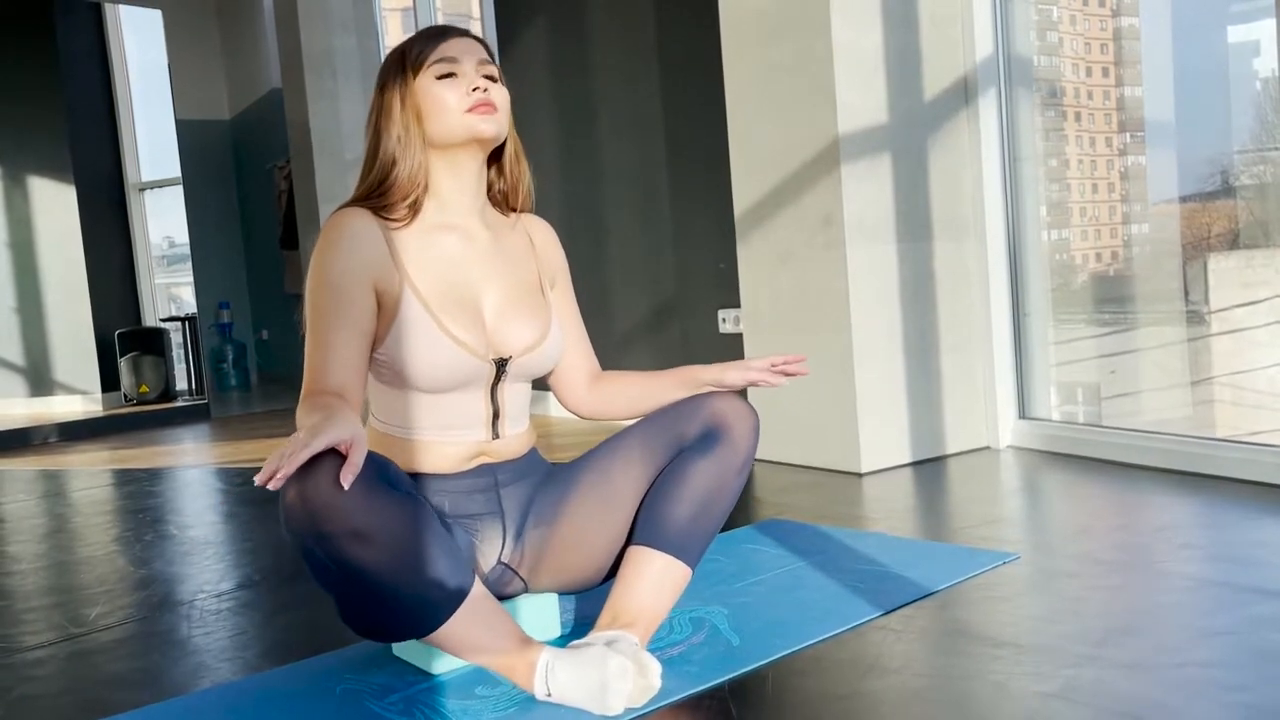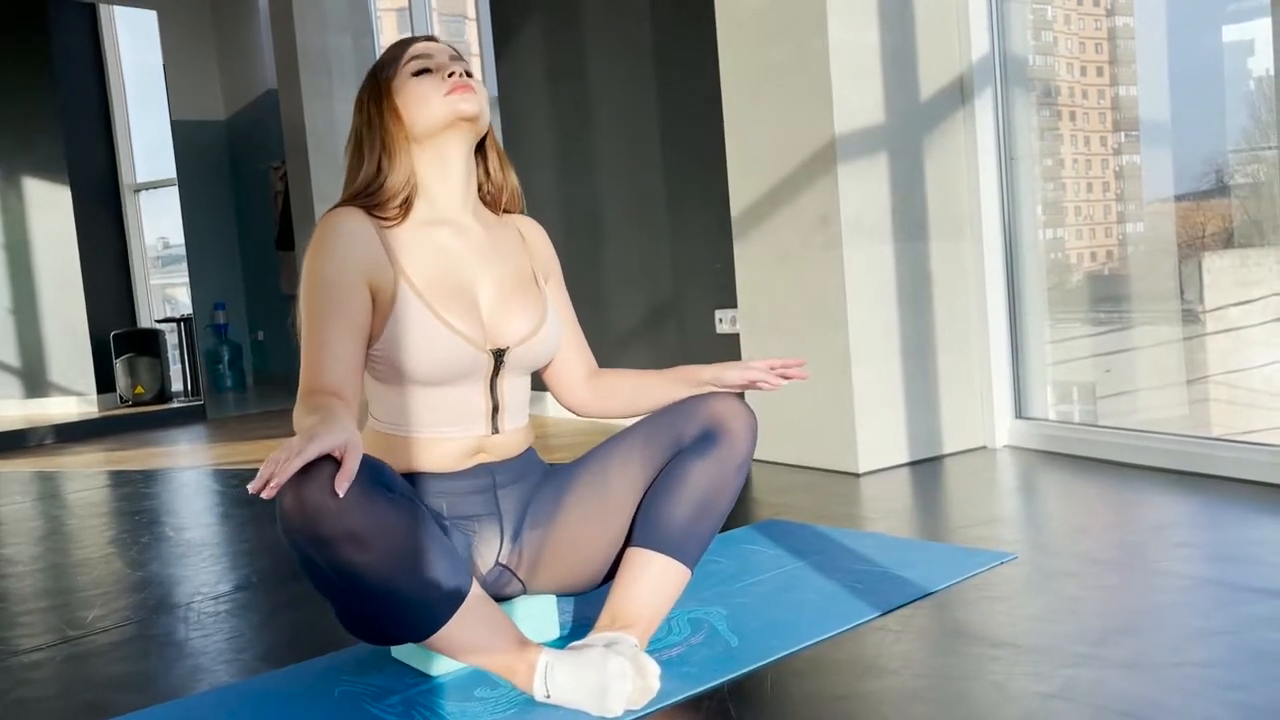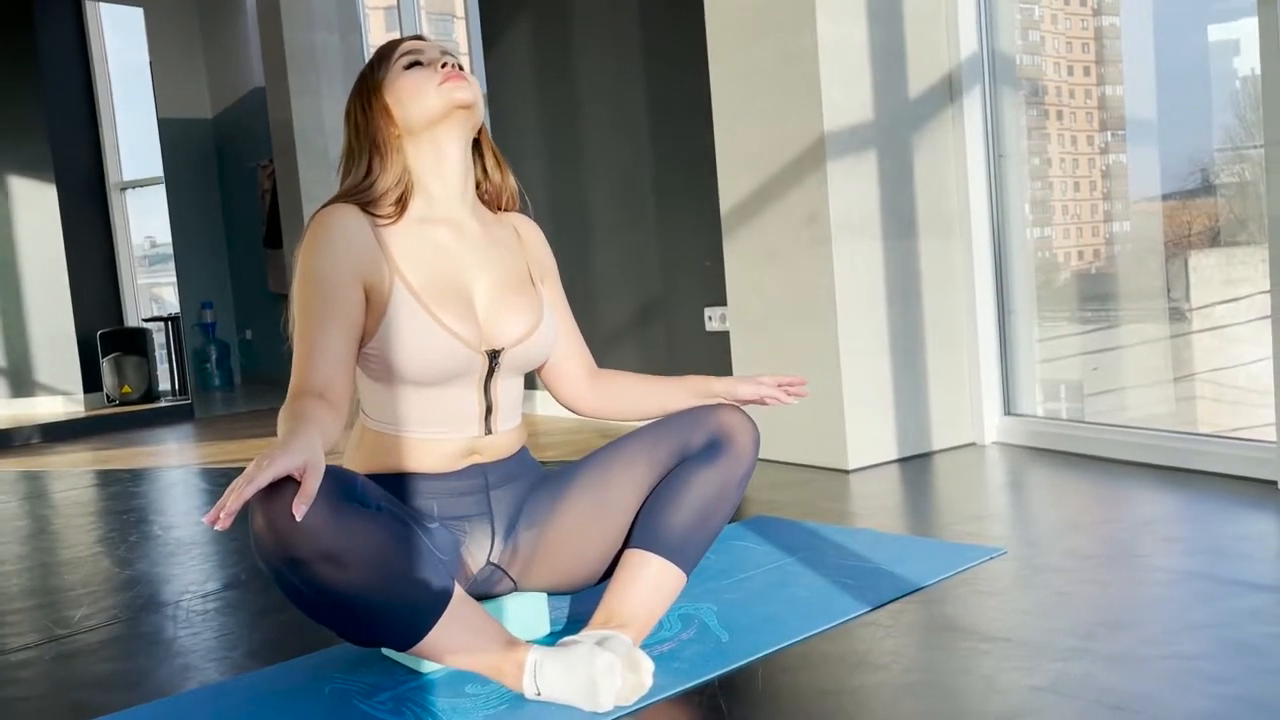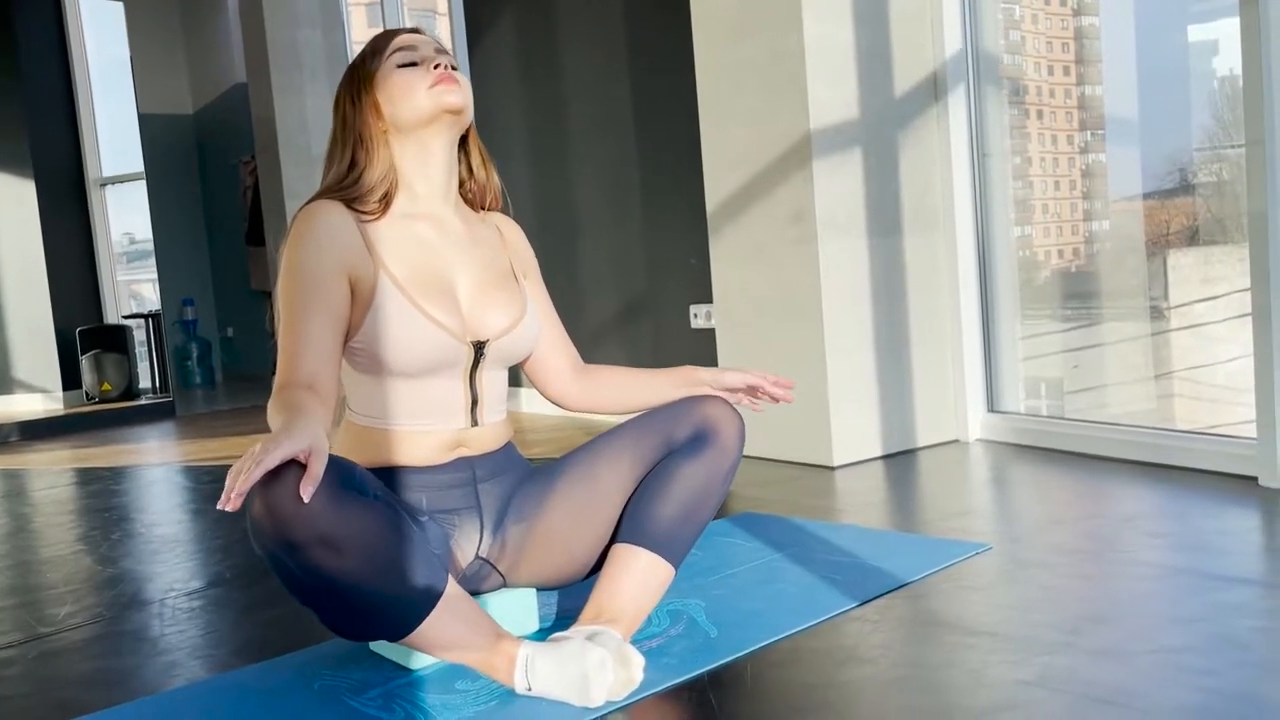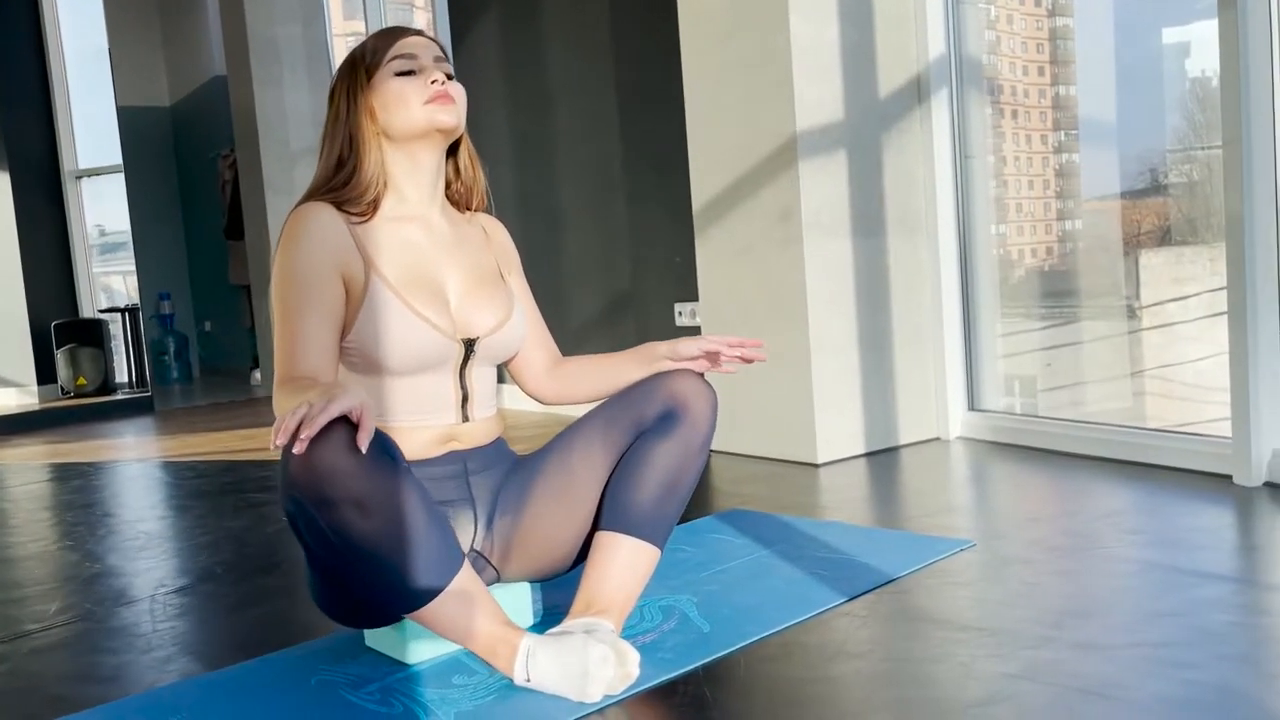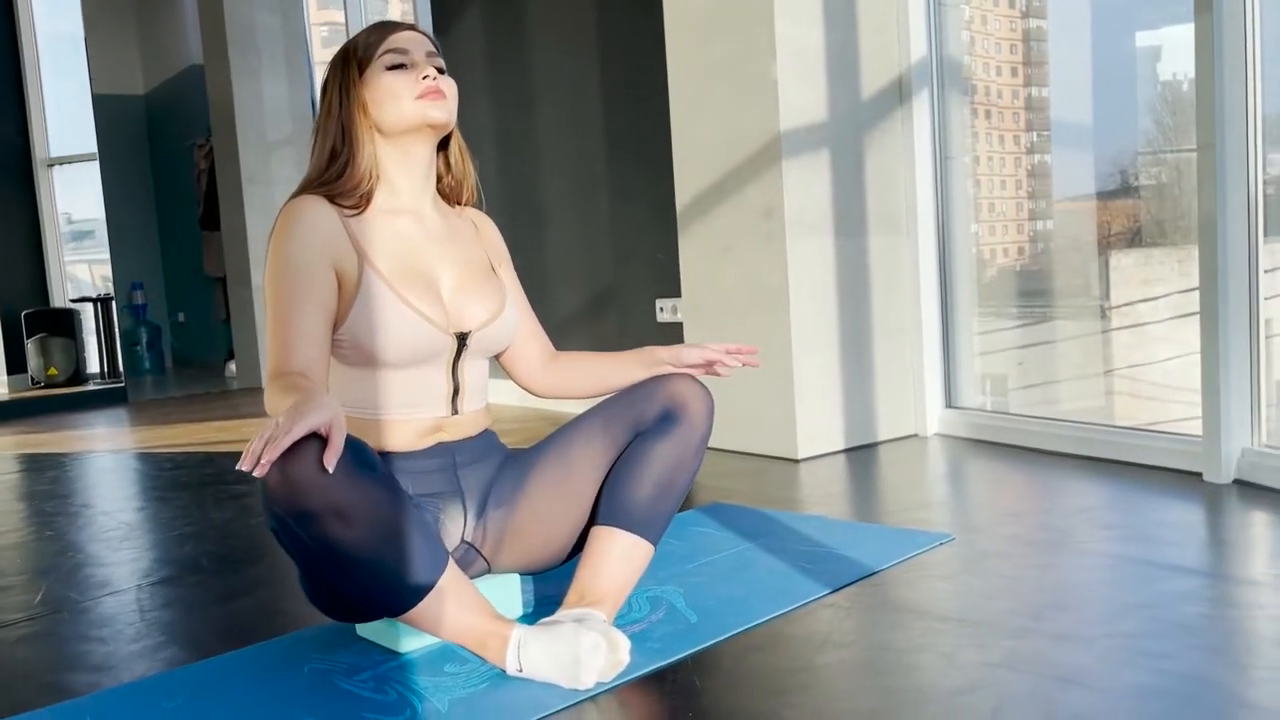
dt=0.4s
person 1, frame 1
left shoulder: (533, 238)
right shoulder: (361, 236)
left elbow: (586, 387)
right elbow: (330, 392)
left wrist: (714, 373)
right wrist: (332, 423)
left hip: (529, 507)
right hip: (416, 529)
left knee: (723, 420)
right knee: (323, 489)
left ankle: (618, 644)
person 1, frame 2
left shoulder: (525, 238)
right shoulder: (354, 235)
left elbow: (582, 387)
right elbow: (325, 393)
left wrist: (710, 374)
right wrist: (331, 423)
left hip: (530, 508)
right hip: (415, 529)
left knee: (722, 420)
right knee: (320, 494)
left ankle: (616, 645)
person 1, frame 3
left shoulder: (521, 237)
right shoulder: (349, 232)
left elbow: (582, 385)
right elbow: (318, 393)
left wrist: (715, 387)
right wrist: (301, 438)
left hip: (520, 507)
right hip: (404, 527)
left knee: (724, 433)
right knee: (293, 515)
left ankle: (611, 641)
right ankle: (522, 666)
person 1, frame 4
left shoulder: (502, 236)
right shoulder: (334, 227)
left elbow: (568, 378)
right elbow: (304, 383)
left wrist: (698, 378)
right wrist: (301, 423)
left hip: (506, 502)
right hip: (395, 524)
left knee: (708, 423)
right knee: (290, 497)
left ankle: (599, 637)
right ankle: (514, 660)
person 1, frame 5
left shoulder: (487, 235)
right shoulder: (324, 228)
left elbow: (548, 375)
right elbow: (297, 384)
left wrist: (665, 352)
right wrist: (332, 396)
left hip: (500, 498)
right hip: (389, 525)
left knee: (681, 396)
right knee: (326, 455)
left ankle: (593, 629)
right ankle: (518, 651)
person 1, frame 6
left shoulder: (476, 228)
right shoulder: (317, 222)
left elbow: (542, 369)
right elbow: (290, 379)
left wrist: (662, 356)
right wrist: (313, 401)
left hip: (491, 490)
right hip: (381, 514)
left knee: (680, 400)
right knee: (303, 470)
left ankle: (584, 620)
right ankle: (507, 641)
